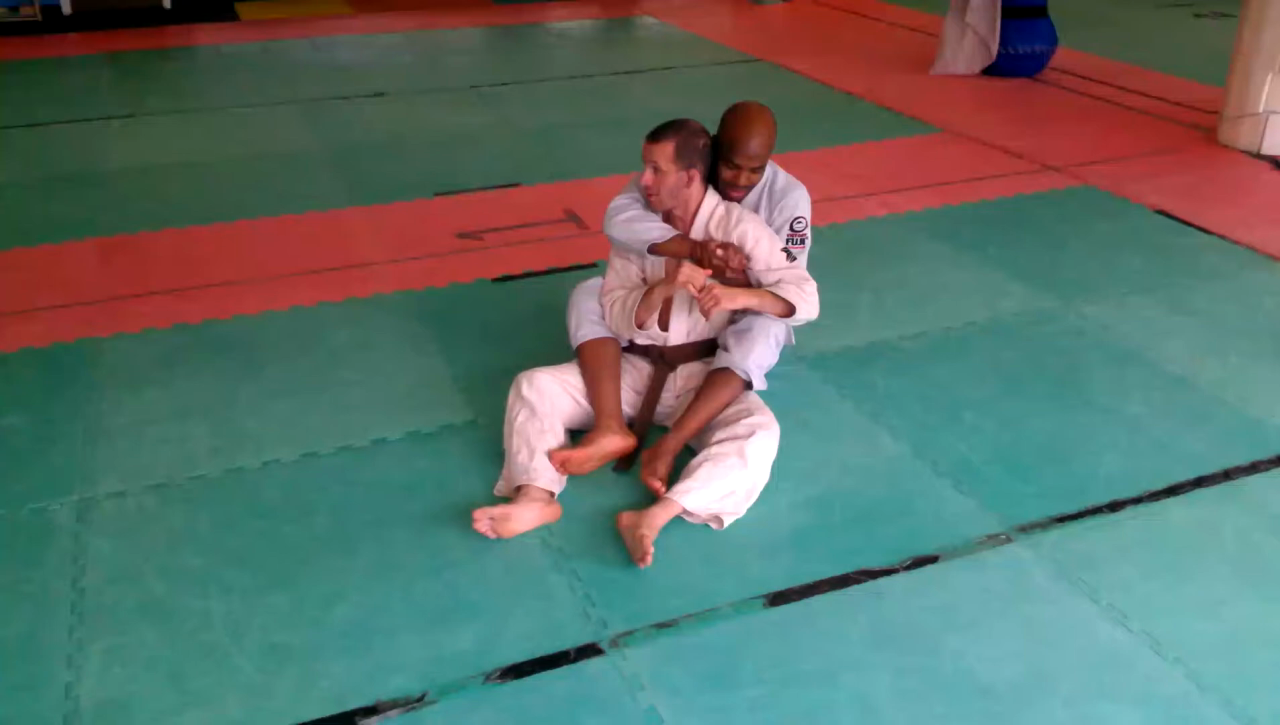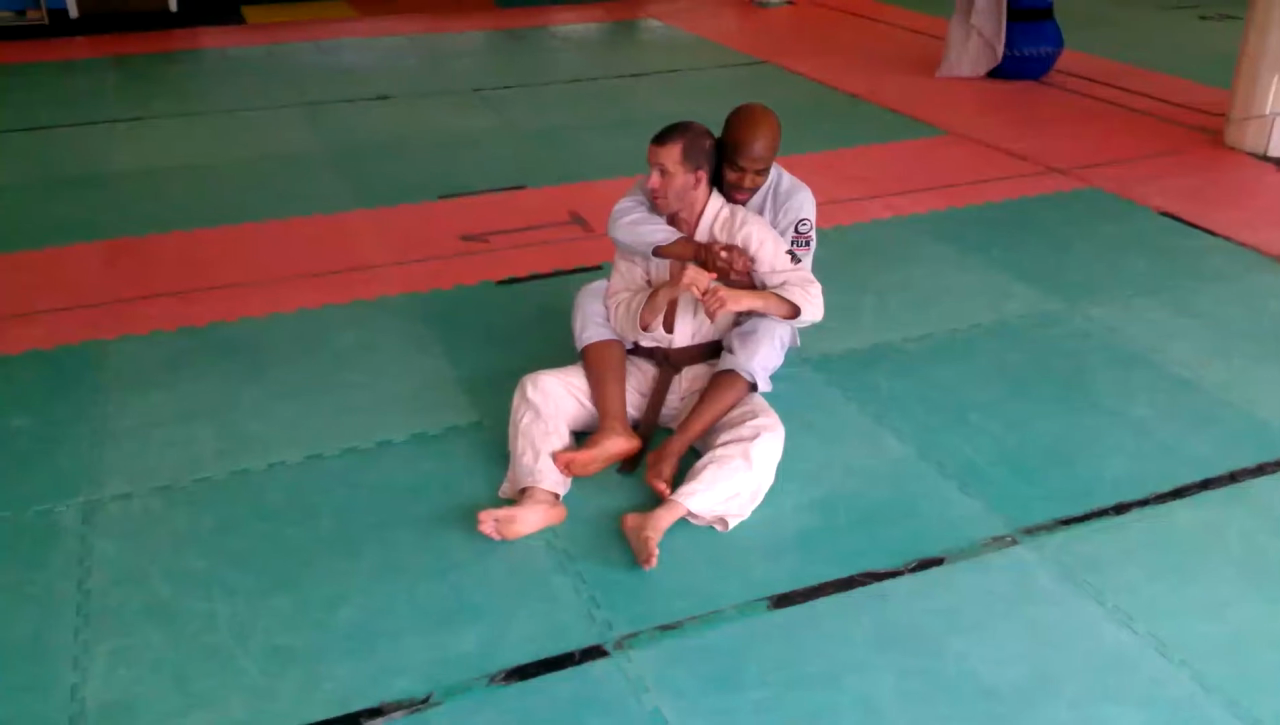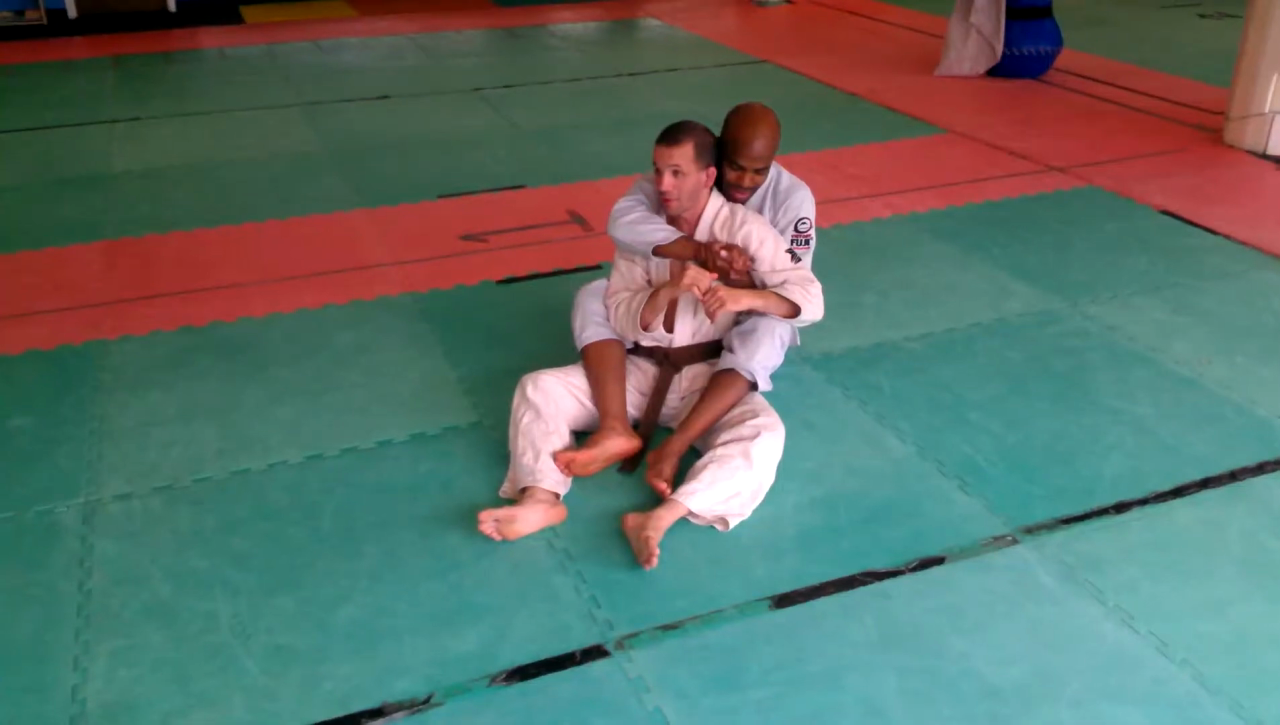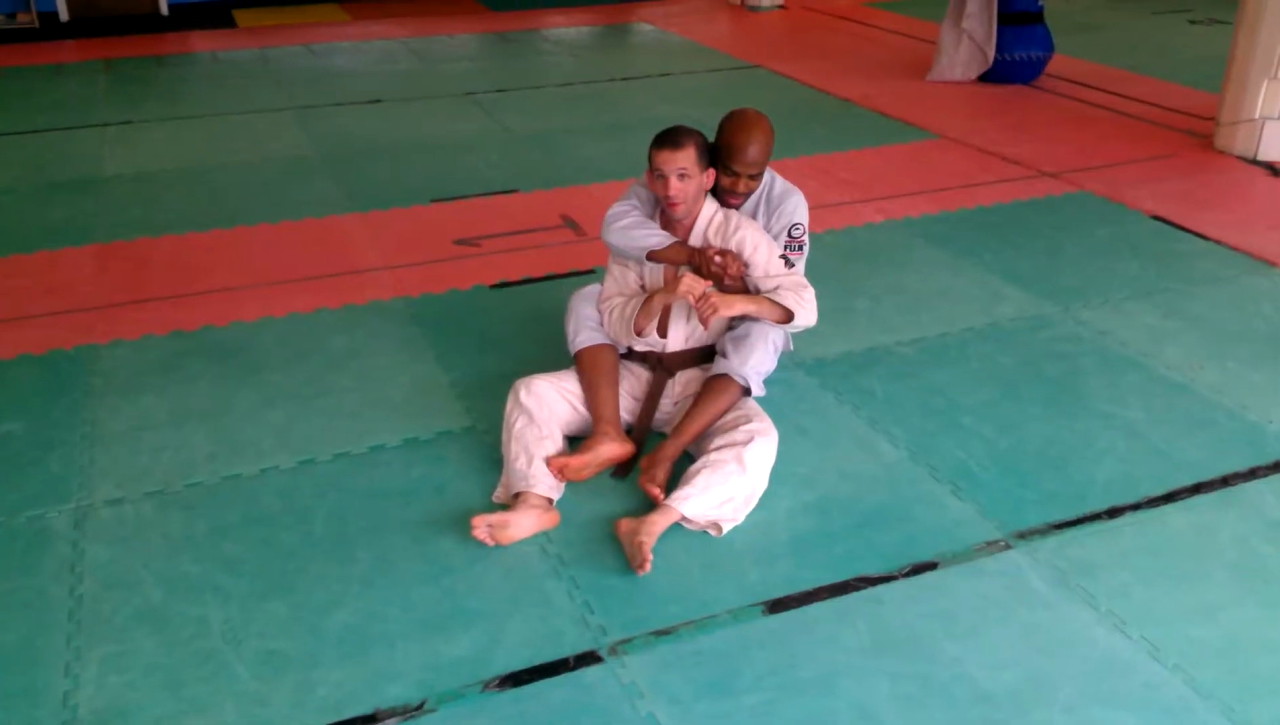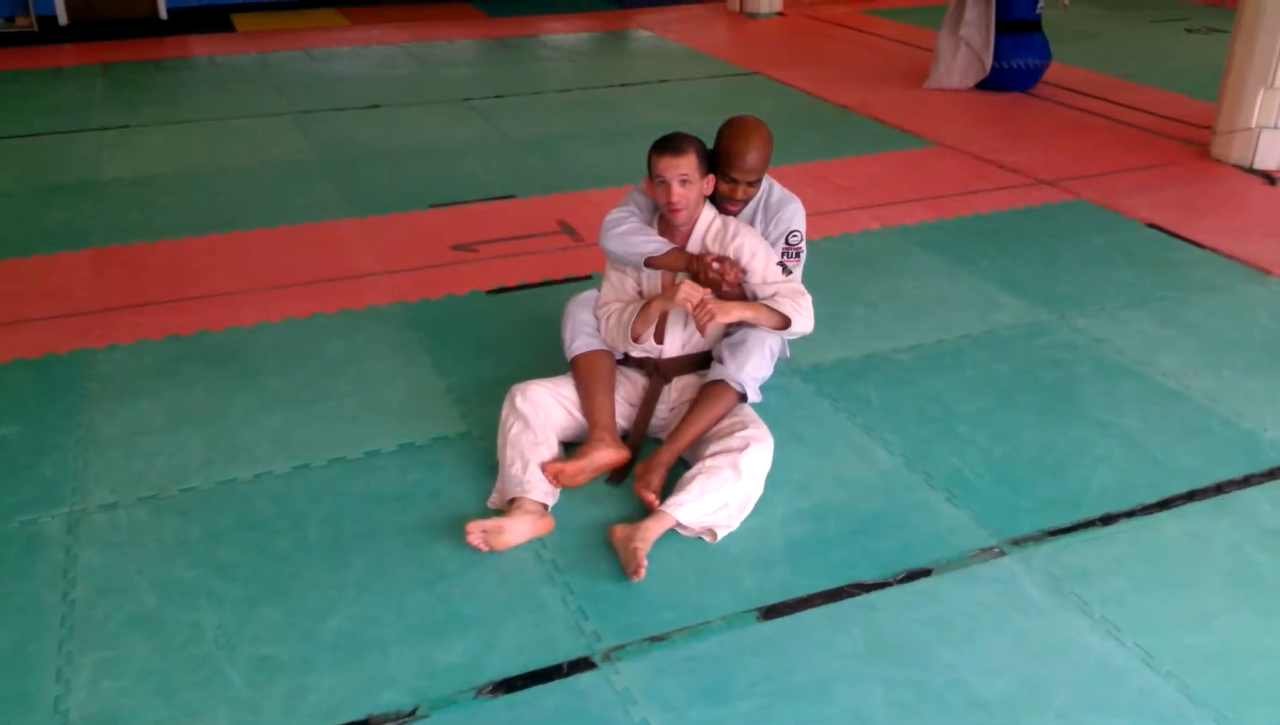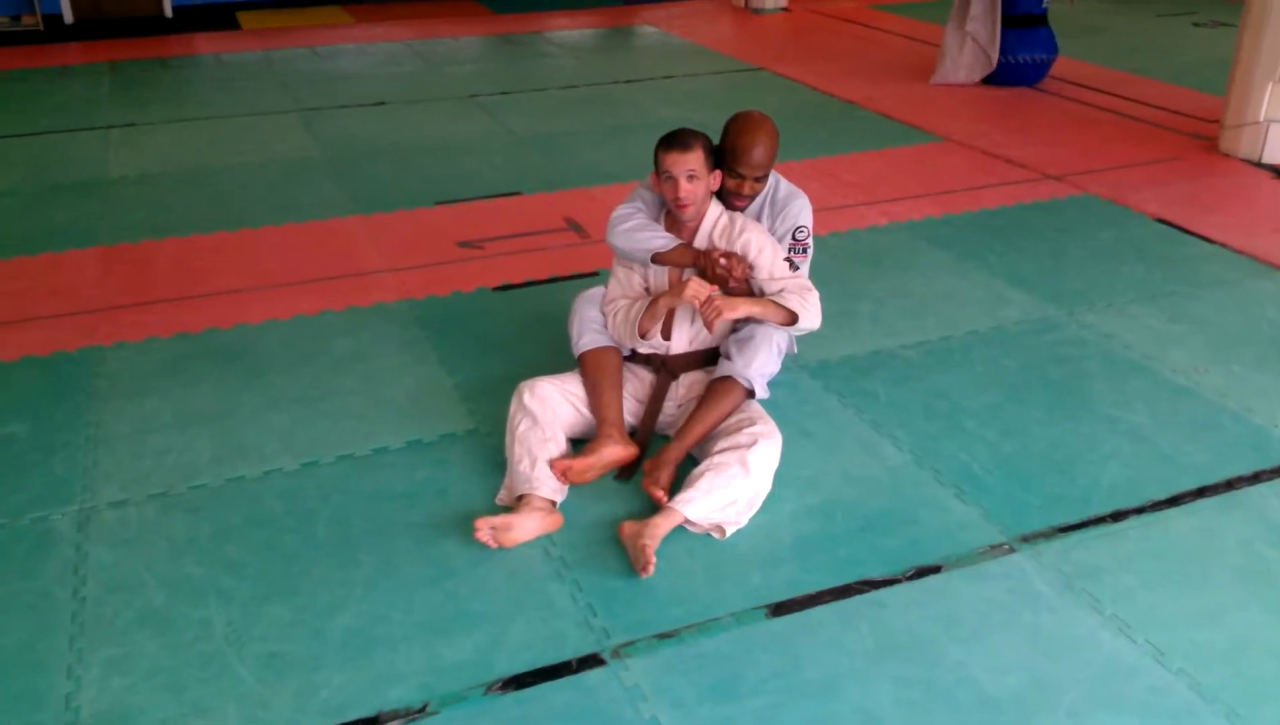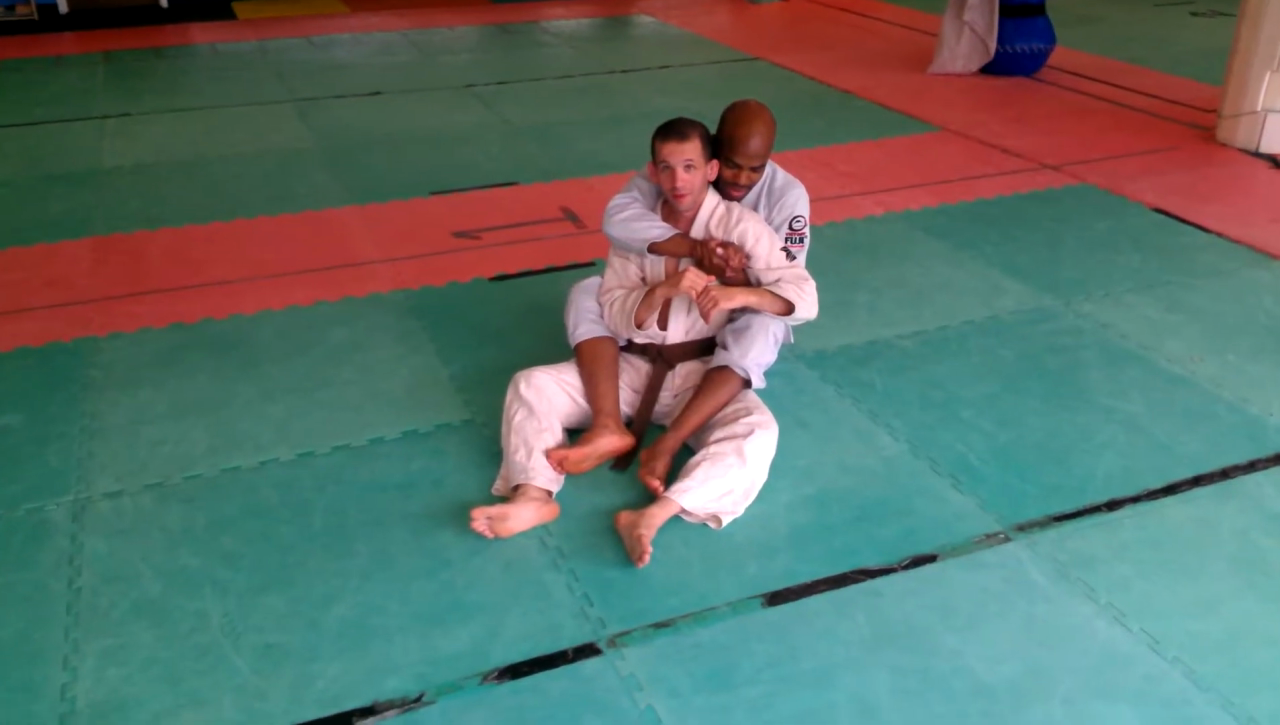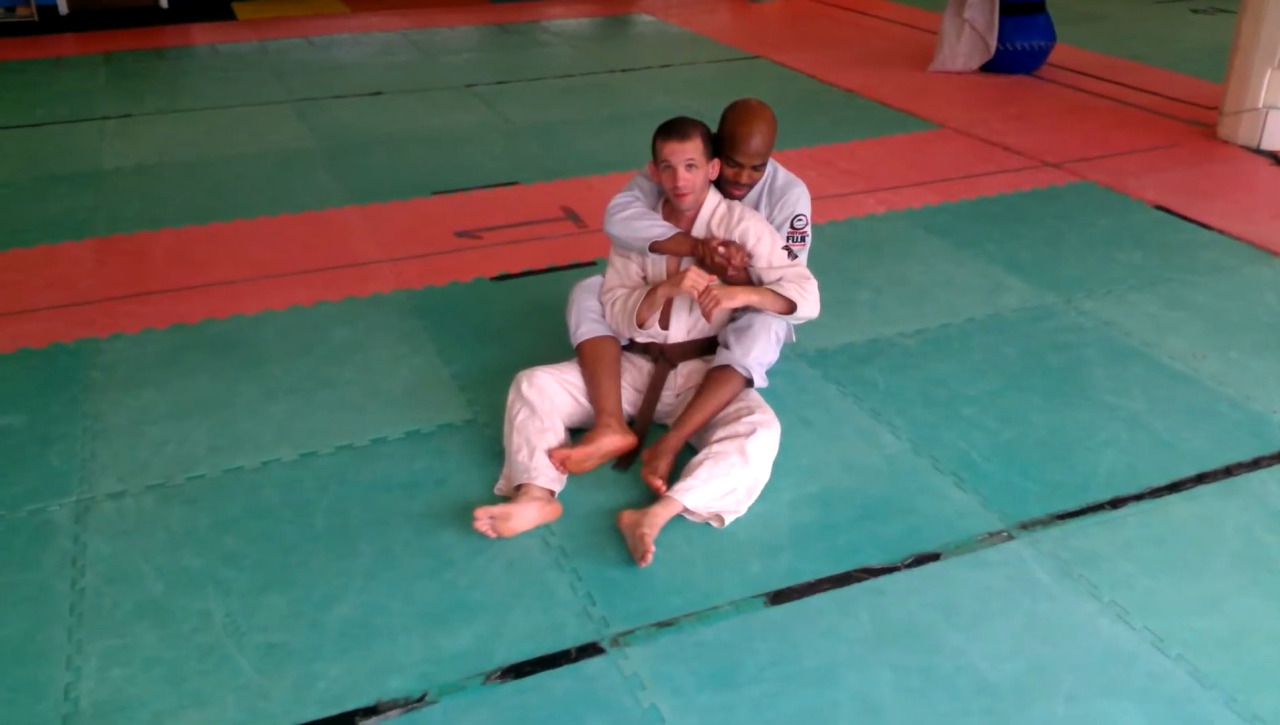
dt=0.2s
person 1, frame 1
left shoulder: (738, 228)
left elbow: (805, 299)
right elbow: (616, 318)
left wrist: (739, 295)
right wrist: (662, 287)
left hip: (705, 376)
right hip: (635, 368)
left knee: (758, 433)
right knee: (534, 386)
left ankle: (653, 517)
right ankle: (536, 497)
person 1, frame 2
left shoulder: (744, 230)
left elbow: (809, 301)
right elbow: (621, 320)
left wrist: (744, 298)
right wrist: (667, 290)
left hip: (710, 378)
right hip: (641, 371)
left knee: (763, 435)
right knee: (538, 389)
left ankle: (658, 519)
right ankle: (541, 499)
person 1, frame 3
left shoulder: (743, 229)
left elbow: (810, 300)
right elbow: (622, 320)
left wrist: (745, 297)
right wrist: (668, 290)
left hip: (710, 377)
right hip: (641, 370)
left knee: (763, 434)
right knee: (539, 388)
left ankle: (659, 519)
right ankle: (541, 500)
person 1, frame 4
left shoulder: (737, 234)
left elbow: (803, 306)
right elbow: (615, 325)
left wrist: (738, 302)
right wrist: (662, 295)
left hip: (703, 382)
right hip: (634, 374)
left knee: (756, 439)
right knee: (531, 393)
left ankle: (651, 524)
right ankle: (534, 504)
person 1, frame 5
left shoulder: (736, 240)
left elbow: (800, 312)
right elbow: (611, 331)
left wrist: (735, 309)
right wrist: (660, 302)
left hip: (700, 388)
right hip: (631, 380)
left knee: (752, 446)
right knee: (528, 398)
left ankle: (646, 529)
right ankle: (529, 509)
person 1, frame 6
left shoulder: (743, 236)
left elbow: (808, 309)
right elbow: (619, 327)
left wrist: (743, 305)
right wrist: (667, 299)
left hip: (707, 384)
right hip: (638, 377)
left knee: (760, 443)
right knee: (535, 395)
left ankle: (655, 527)
right ankle: (537, 507)
person 1, frame 7
left shoulder: (739, 226)
left elbow: (805, 298)
right elbow: (616, 317)
left wrist: (740, 295)
right wrist: (664, 290)
left hip: (704, 374)
right hip: (635, 367)
left knee: (757, 432)
right knee: (531, 385)
left ankle: (651, 517)
right ankle: (533, 497)
person 1, frame 8
left shoulder: (740, 225)
left elbow: (806, 297)
right elbow: (616, 316)
left wrist: (740, 293)
right wrist: (665, 288)
left hip: (706, 373)
right hip: (636, 366)
left knee: (758, 431)
right knee: (533, 385)
left ankle: (653, 516)
right ankle: (535, 496)
person 2, frame 1
left shoulder: (788, 196)
right elbow: (620, 217)
left wrist: (737, 279)
right wrist: (693, 249)
left hip: (732, 321)
left knee: (765, 332)
right knee: (589, 296)
left ankle: (668, 446)
right ankle: (611, 428)
person 2, frame 2
left shoulder: (793, 198)
right elbow: (624, 219)
left wrist: (743, 281)
right wrist: (698, 251)
left hip: (738, 320)
left knee: (771, 334)
right knee: (594, 298)
left ankle: (674, 448)
right ankle: (615, 429)
person 2, frame 3
left shoulder: (792, 197)
right elbow: (624, 219)
left wrist: (743, 281)
right wrist: (697, 250)
left hip: (737, 321)
left knee: (771, 332)
right knee: (594, 297)
left ankle: (674, 447)
right ankle: (616, 428)
person 2, frame 4
left shoulder: (786, 202)
right elbow: (618, 224)
left wrist: (736, 286)
right wrist: (691, 255)
left hip: (730, 326)
left knee: (763, 338)
right knee: (587, 303)
left ankle: (667, 452)
right ankle: (608, 433)
person 2, frame 5
left shoulder: (784, 210)
right elbow: (616, 231)
left wrist: (733, 293)
right wrist: (690, 262)
left hip: (727, 333)
left knee: (760, 344)
right knee: (584, 308)
left ankle: (662, 459)
right ankle: (604, 439)
person 2, frame 6
left shoulder: (790, 205)
right elbow: (622, 226)
left wrist: (740, 289)
right wrist: (697, 257)
left hip: (734, 330)
left knee: (767, 340)
right knee: (592, 305)
left ankle: (670, 455)
right ankle: (612, 436)
person 2, frame 7
left shoulder: (787, 195)
right elbow: (619, 216)
left wrist: (737, 278)
right wrist: (694, 247)
left hip: (731, 317)
left knee: (763, 331)
right knee: (587, 294)
left ankle: (666, 445)
right ankle: (608, 427)
person 2, frame 8
left shoulder: (788, 194)
right elbow: (620, 216)
left wrist: (739, 276)
right wrist: (695, 246)
left hip: (733, 317)
left knee: (765, 330)
right knee: (589, 294)
left ankle: (668, 445)
right ankle: (611, 426)
